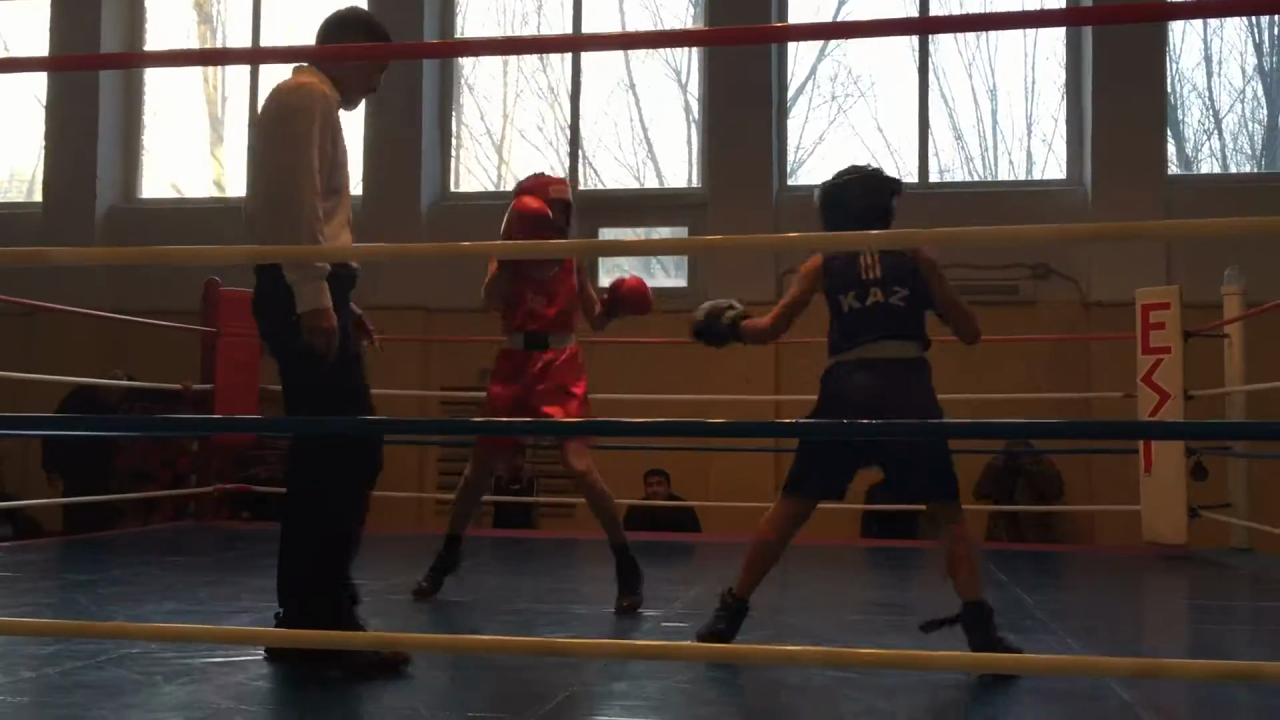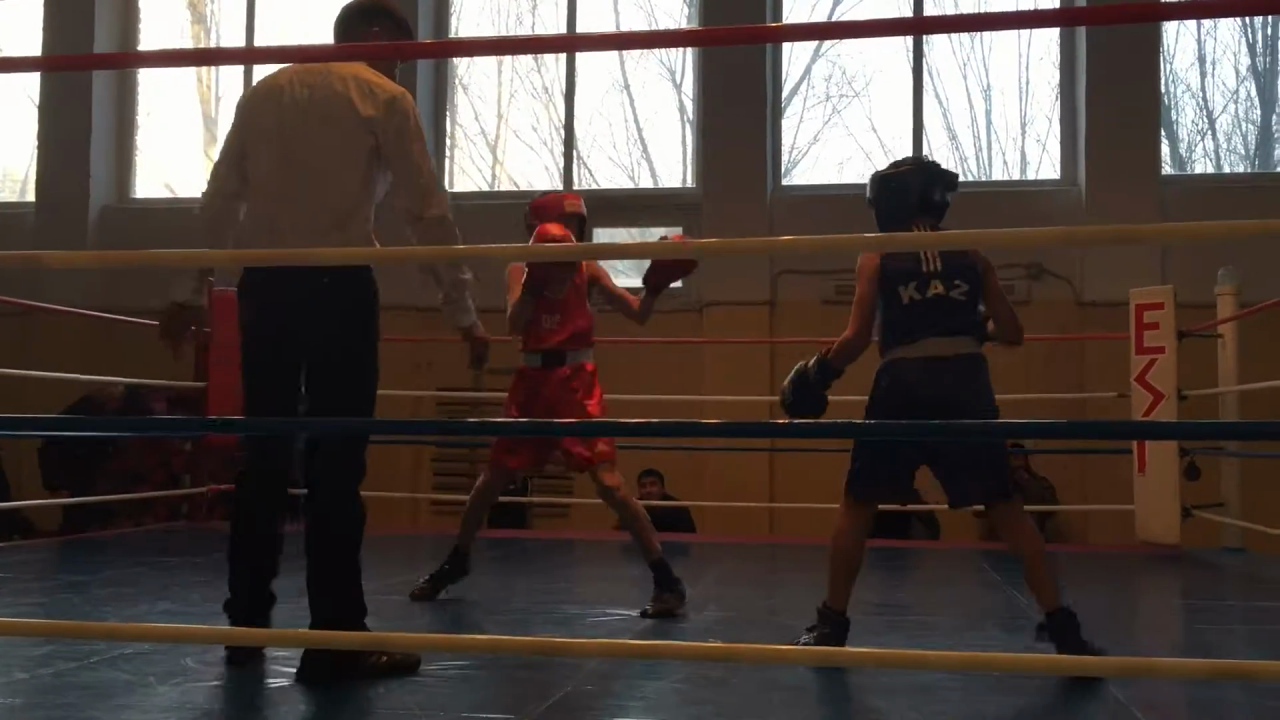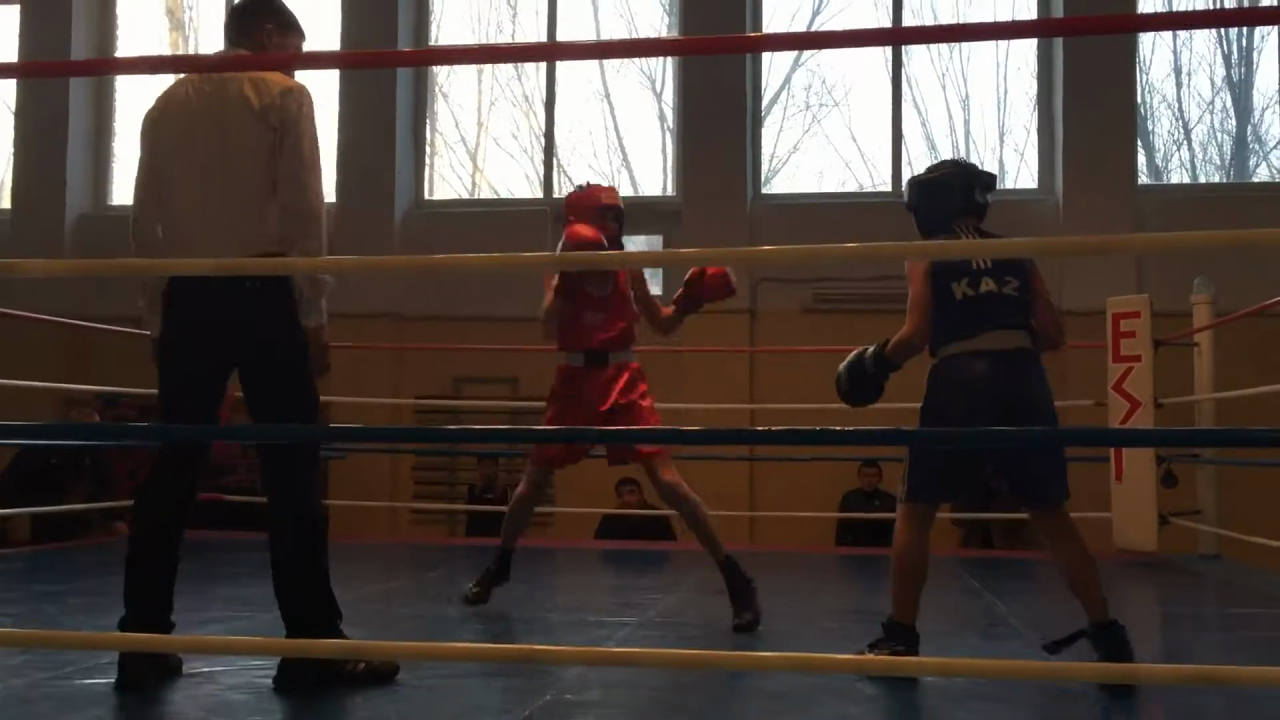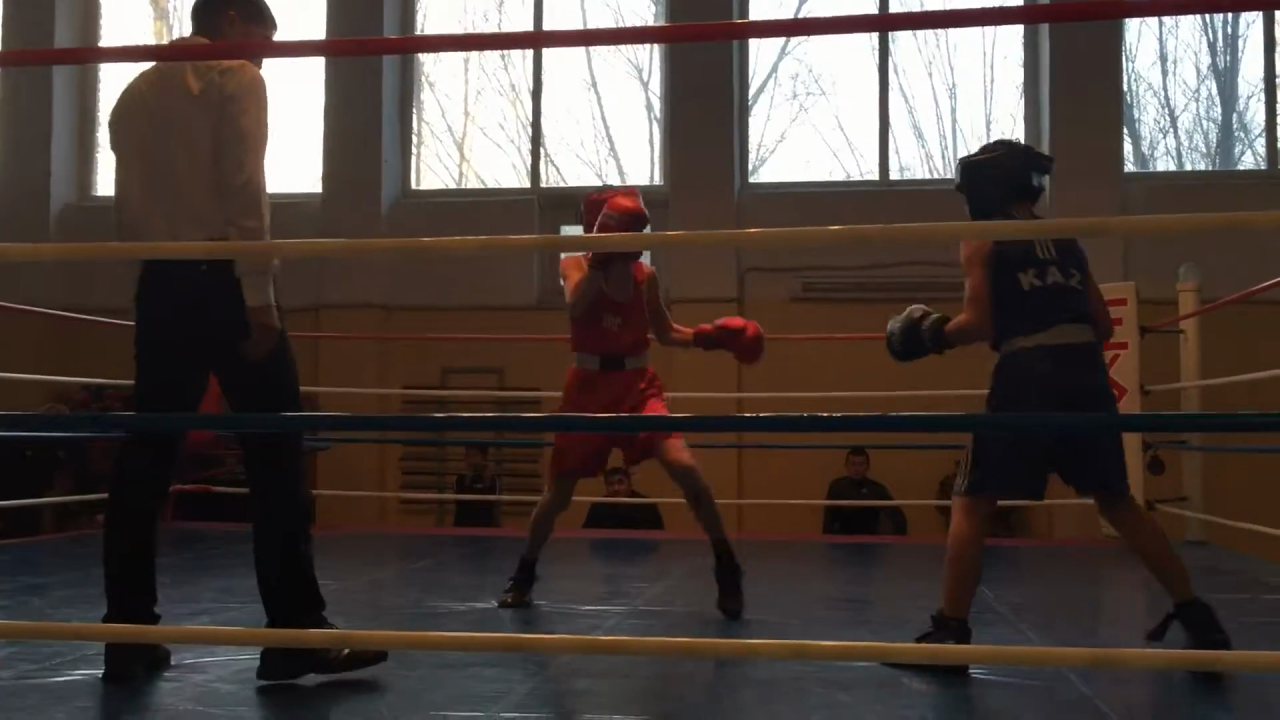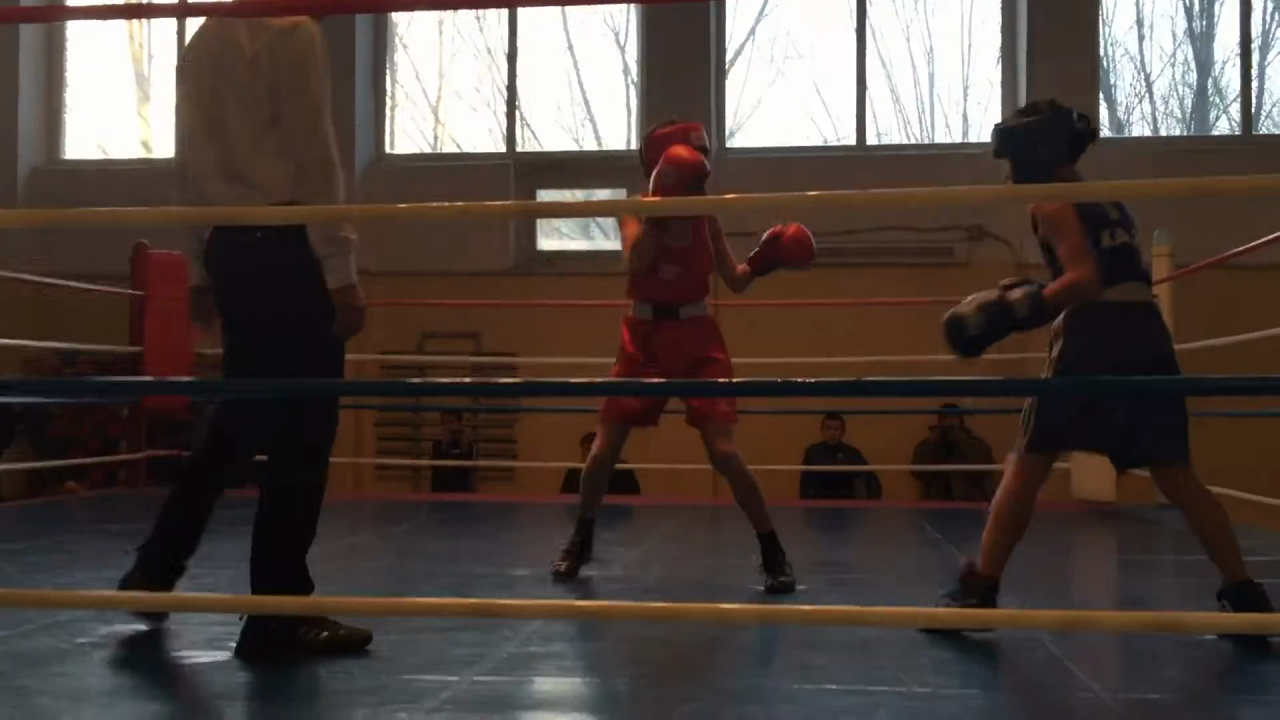
dt=0.5s
person 1, frame 1
left shoulder: (298, 101)
right shoulder: (307, 96)
right elbow: (296, 203)
left wrist: (338, 301)
right wrist: (313, 296)
left hip: (304, 295)
right hip: (303, 297)
left knee: (321, 454)
right knee: (353, 450)
left ankle: (304, 619)
right ankle: (324, 619)
person 1, frame 2
left shoulder: (263, 92)
right shoulder: (384, 99)
left elbow: (219, 201)
right elbow: (426, 211)
left wrist: (191, 292)
right wrist: (463, 310)
left hip: (265, 285)
right hip: (338, 288)
left knee: (264, 455)
right knee: (336, 462)
left ankle: (247, 621)
right ankle: (336, 639)
person 1, frame 3
left shoulder: (166, 105)
right shoulder: (282, 94)
left elbow: (145, 225)
right elbow: (302, 207)
left wrist: (155, 317)
right wrist: (314, 312)
left hip: (189, 298)
right hip: (261, 292)
left knee: (173, 465)
right knee: (291, 468)
left ankle: (144, 642)
right ankle: (313, 645)
person 1, frame 4
left shoulder: (134, 94)
right shoulder: (233, 77)
left elbow: (127, 213)
right elbow: (242, 190)
right wrist: (259, 294)
left hip: (160, 284)
right hip: (221, 279)
left knee: (147, 456)
right knee: (275, 452)
left ankle: (128, 634)
right ankle: (296, 629)
person 1, frame 5
left shoulder: (205, 40)
right shoulder: (293, 32)
left elbow: (195, 164)
right elbow: (316, 160)
left wrist: (202, 267)
right wrist: (341, 271)
left hip: (229, 248)
right hip: (284, 249)
left knee: (242, 420)
right knee: (304, 424)
left ankle: (155, 571)
right ankle: (279, 611)
person 2, frame 1
left shoulder: (824, 264)
right shoulder: (917, 258)
left elbow: (770, 329)
right elbow: (969, 332)
left wrist: (730, 323)
right wrist: (936, 303)
left hip: (847, 389)
right hip: (908, 388)
left knee: (792, 505)
right knee: (947, 511)
left ankle: (730, 611)
right ankle: (978, 622)
person 2, frame 2
left shoulder: (877, 257)
right shoulder: (971, 254)
left elbow: (858, 337)
right elbow: (1014, 333)
left wrist: (820, 372)
left hip: (904, 385)
right hip: (966, 384)
left knee: (858, 507)
right knee: (1007, 511)
left ankle: (831, 625)
right ankle: (1062, 625)
person 2, frame 3
left shoulder: (926, 256)
right shoulder: (1016, 254)
left elbow: (917, 334)
right elbow: (1053, 335)
left wrist: (877, 362)
left hip: (960, 383)
right hip: (1023, 380)
left knee: (916, 511)
right knee: (1052, 516)
left ankle: (899, 638)
right ankle: (1108, 636)
person 2, frame 4
left shoulder: (983, 243)
right shoulder: (1067, 240)
left elbow: (977, 324)
right elbow: (1103, 326)
left wrist: (932, 333)
left hip: (1026, 377)
right hip: (1087, 375)
left knee: (972, 505)
right knee: (1119, 506)
left ankle: (949, 632)
right ankle: (1198, 620)
person 2, frame 5
left shoulder: (1050, 202)
right shoulder: (1108, 201)
left elbow: (1084, 279)
left wrist: (1014, 306)
right wrist: (1040, 293)
left hip: (1097, 337)
right hip: (1148, 336)
left knee: (1028, 462)
right knee: (1175, 477)
left ankle: (979, 590)
right ankle: (1245, 597)
person 3, frame 1
left shoulder: (573, 258)
right shoulder: (507, 252)
left elbow: (596, 321)
right elbow: (492, 303)
left wrist: (614, 304)
right wrist: (509, 255)
left hip: (560, 367)
right hip: (513, 366)
left knee: (580, 467)
right knee: (481, 467)
left ankle: (626, 567)
right ankle: (447, 556)
person 3, frame 2
left shoulder: (589, 271)
right shoulder: (521, 270)
left elbow: (640, 313)
right elbow: (516, 322)
left wrist: (656, 281)
right wrist: (536, 277)
left hip: (578, 384)
right hip: (531, 384)
left knee: (610, 483)
right knee: (492, 482)
left ankle: (665, 579)
right ankle: (453, 564)
person 3, frame 3
left shoulder: (628, 270)
right shoulder: (562, 274)
left elbow: (661, 322)
right elbow: (550, 330)
left wrist: (689, 298)
right wrist: (566, 278)
left hip: (623, 383)
right hip: (574, 385)
left knee: (668, 481)
right knee: (532, 482)
left ankle: (737, 581)
right ankle: (499, 567)
person 3, frame 4
left shoulder: (644, 274)
right shoulder: (575, 264)
left elbow: (668, 333)
right elbow: (575, 309)
left wrist: (711, 334)
right wrist: (601, 257)
left hip: (640, 384)
right hip: (589, 388)
left knee: (683, 465)
right knee: (557, 493)
left ankle: (726, 566)
right ankle: (525, 573)
person 3, frame 5
left shoulder: (706, 218)
right shoulder: (637, 212)
left elbow: (735, 281)
right elbow: (636, 264)
left wrist: (766, 258)
right wrist: (661, 212)
left hip: (698, 338)
right hip: (644, 339)
left knee: (724, 451)
right knee: (606, 446)
left ankle: (772, 551)
right ankle: (581, 539)
